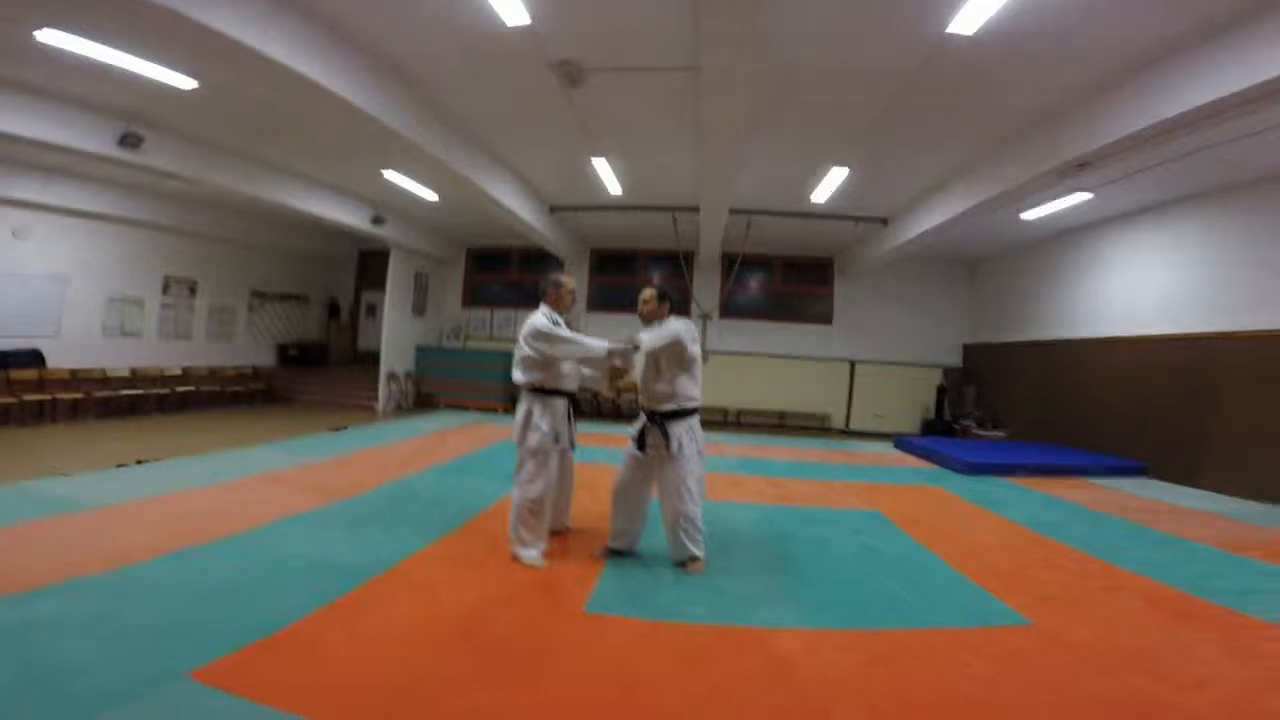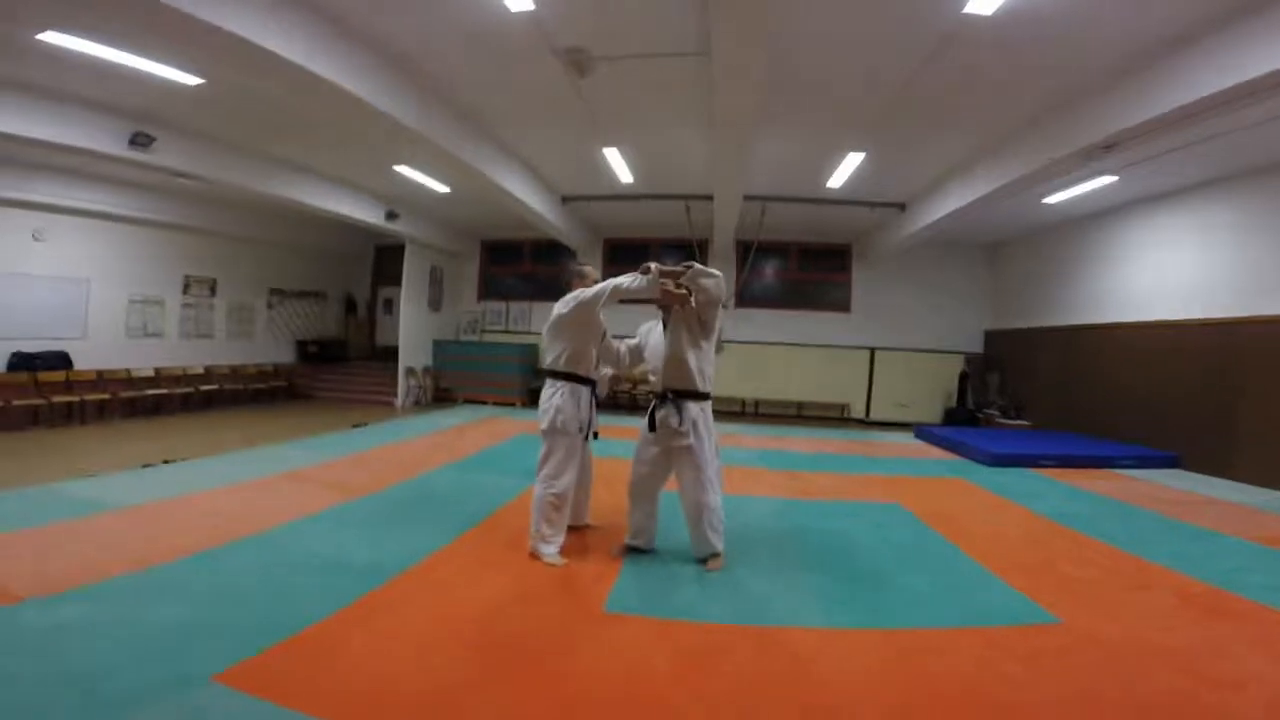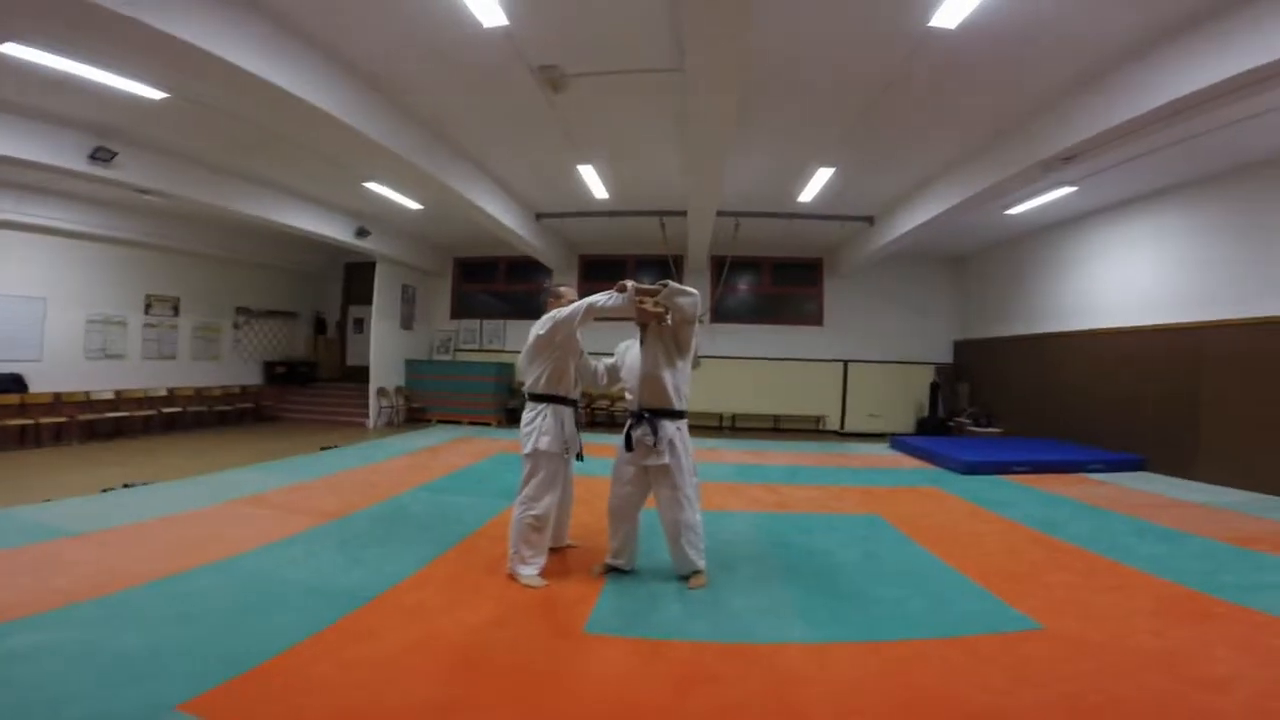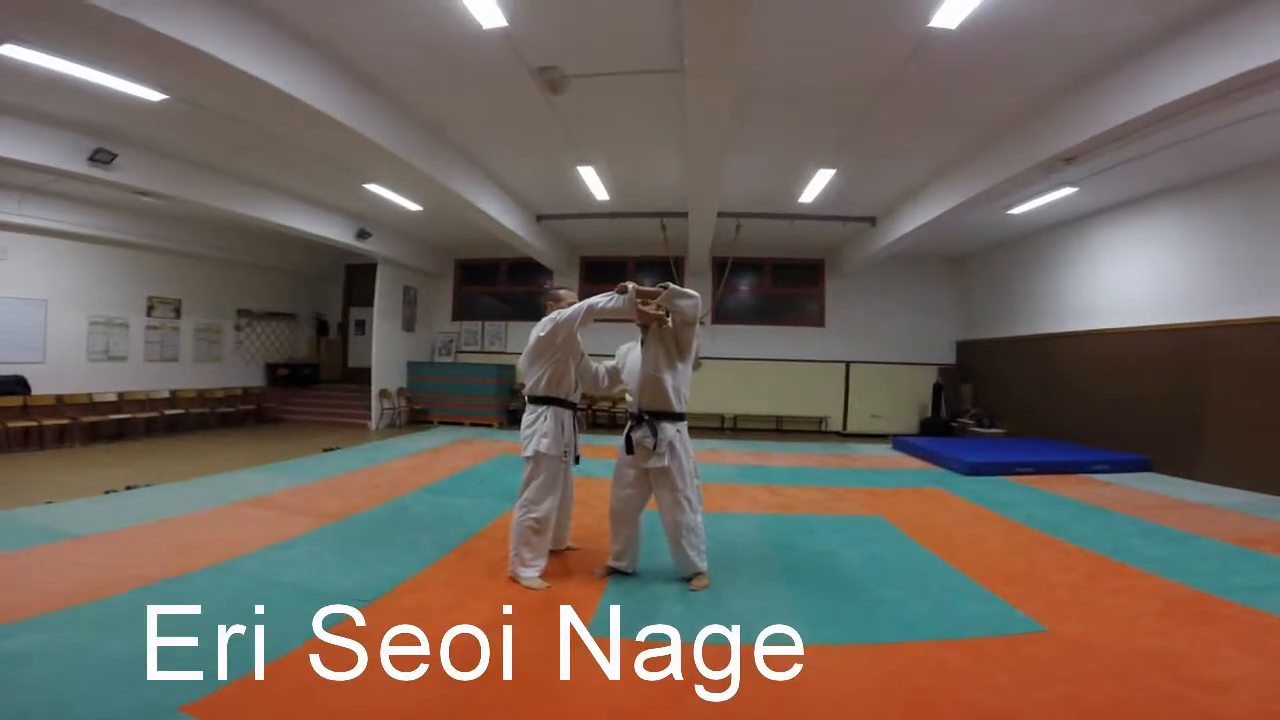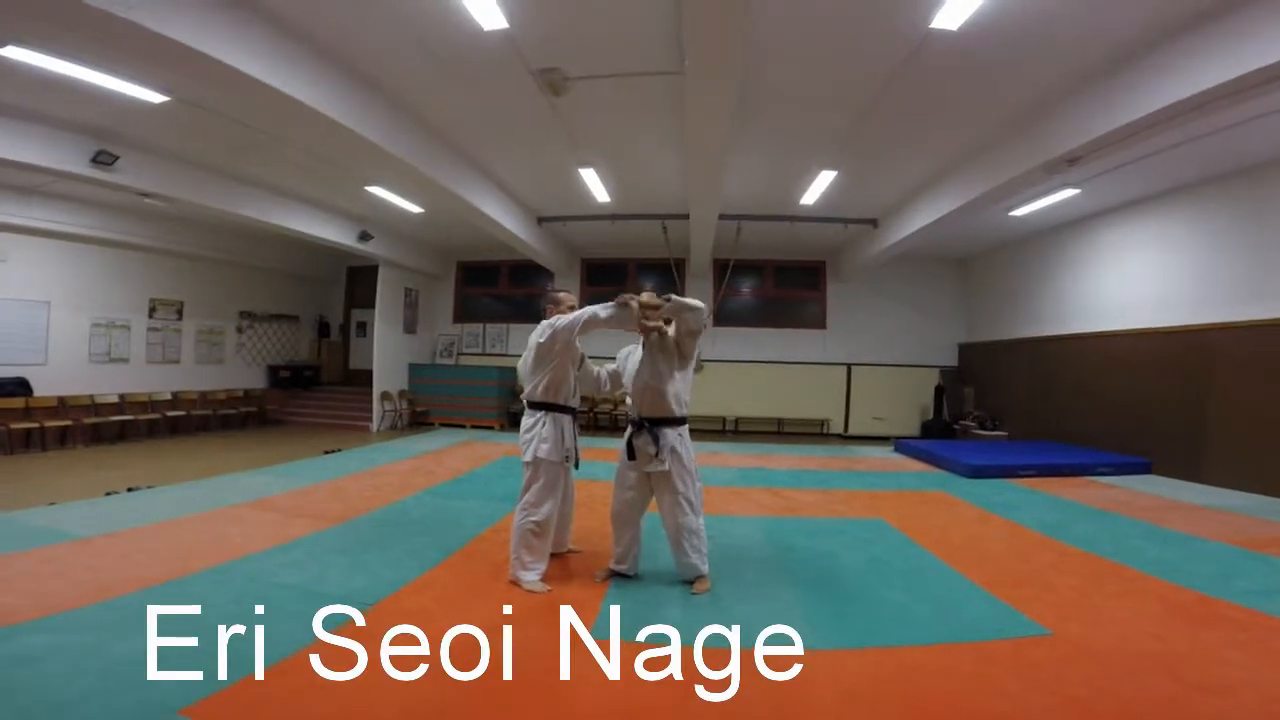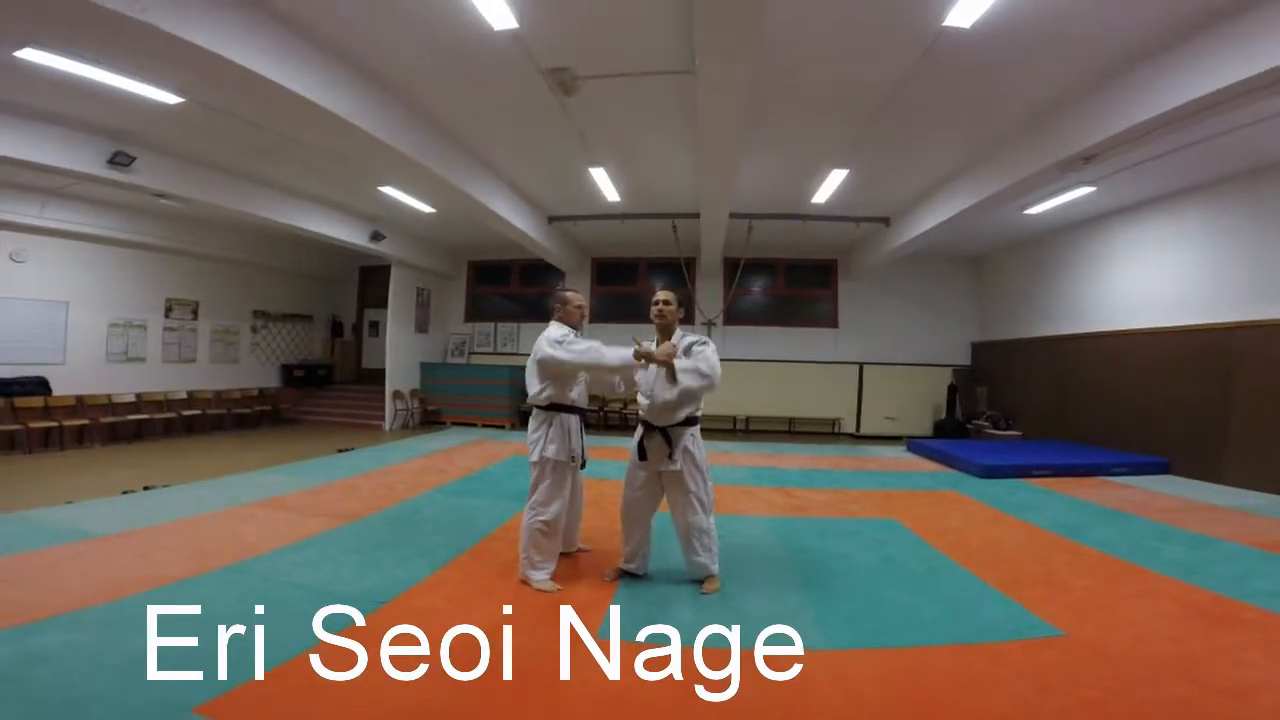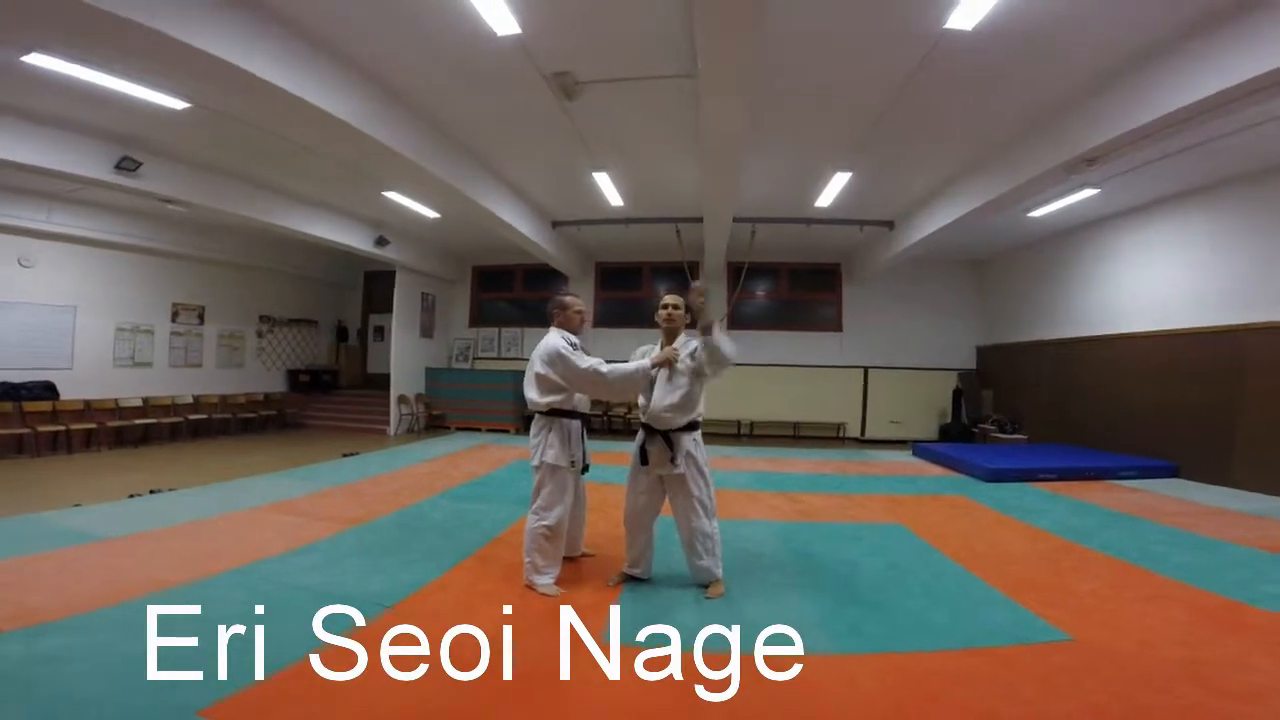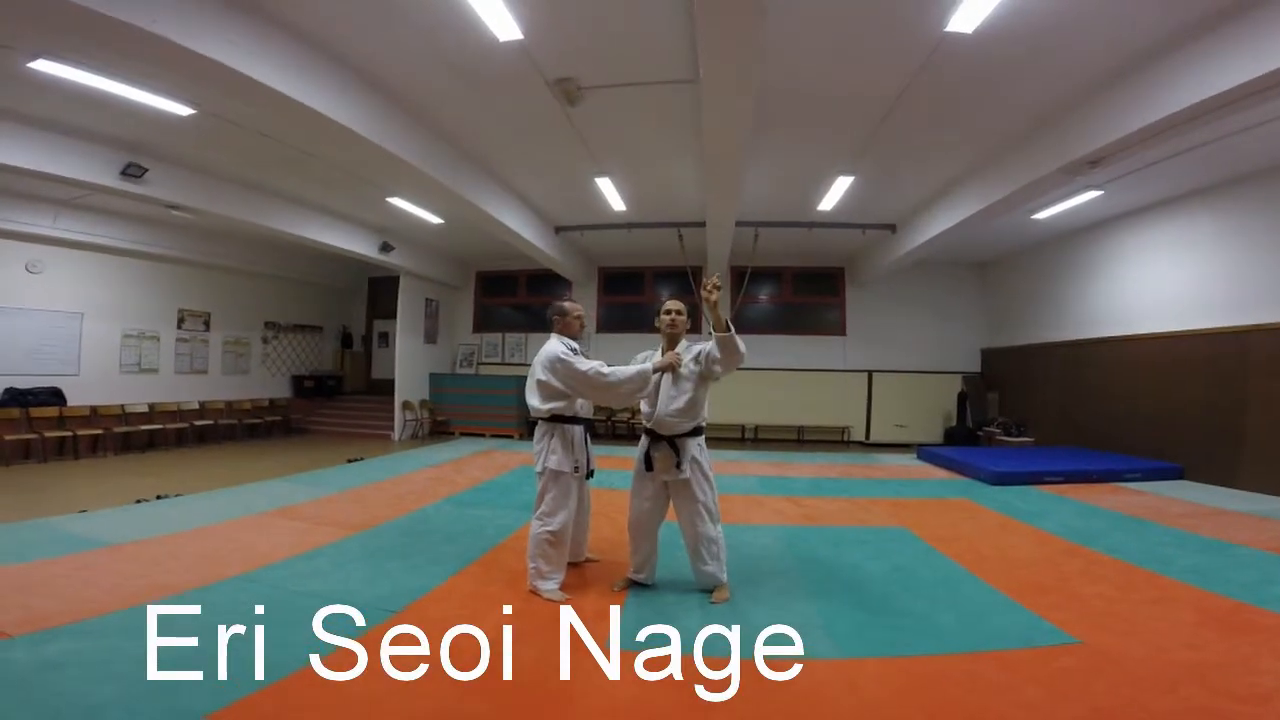
dt=0.3s
person 1, frame 1
left shoulder: (683, 329)
right shoulder: (647, 337)
left elbow: (672, 337)
left wrist: (636, 342)
left hip: (679, 429)
right hip: (649, 426)
left knee: (680, 496)
right knee: (627, 488)
left ankle: (692, 553)
right ankle: (621, 542)
person 1, frame 2
left shoulder: (699, 318)
right shoulder: (650, 330)
left elbow: (713, 282)
right elbow: (624, 356)
left wrist: (666, 272)
left hip: (692, 415)
right hip: (659, 413)
left knee: (700, 487)
right knee: (642, 482)
left ankle: (712, 549)
right ankle: (639, 540)
person 1, frame 3
left shoulder: (675, 336)
right shoulder: (626, 349)
left elbow: (689, 300)
right elbow: (601, 375)
left wrist: (641, 288)
left hip: (668, 433)
right hip: (635, 432)
left knee: (679, 505)
right knee: (621, 503)
left ankle: (693, 567)
right ankle: (620, 559)
person 1, frame 4
left shoulder: (676, 338)
right shoulder: (627, 351)
left elbow: (690, 302)
right elbow: (602, 378)
left wrist: (641, 290)
left hip: (668, 436)
right hip: (635, 434)
left knee: (680, 506)
right knee: (623, 504)
left ankle: (695, 568)
right ankle: (621, 561)
person 1, frame 5
left shoulder: (678, 343)
right shoulder: (628, 354)
left elbow: (697, 312)
right elbow: (603, 382)
left wrist: (653, 303)
right wrist: (579, 361)
left hip: (670, 439)
right hip: (637, 438)
left knee: (682, 510)
right knee: (624, 508)
left ankle: (697, 571)
right ankle: (622, 564)
person 1, frame 6
left shoulder: (696, 345)
right shoulder: (643, 350)
left elbow: (710, 376)
left wrist: (668, 362)
left hip: (682, 440)
right hip: (647, 438)
left knee: (693, 510)
right knee: (635, 507)
left ankle: (707, 570)
right ankle: (632, 563)
person 1, frame 7
left shoulder: (697, 348)
right shoulder: (643, 353)
left elbow: (724, 357)
left wrist: (703, 315)
left hip: (683, 444)
right hip: (648, 442)
left knee: (696, 514)
right knee: (637, 512)
left ankle: (711, 575)
right ankle: (635, 568)
person 1, frame 8
left shoulder: (701, 355)
right shoulder: (643, 360)
left elbow: (732, 355)
left wrist: (714, 312)
left hip: (688, 449)
right hip: (651, 448)
left knee: (700, 520)
right knee: (641, 518)
left ankle: (716, 580)
right ankle: (640, 573)
person 2, frame 1
left shoulder: (555, 324)
right shoulder: (539, 325)
left elbow: (570, 366)
right elbow: (575, 346)
left wrist: (604, 375)
right wrist: (615, 350)
left hip: (557, 409)
right hip: (540, 410)
left knee: (561, 473)
right knee: (535, 479)
left ankle: (555, 523)
right ankle: (525, 546)
person 2, frame 2
left shoulder: (583, 313)
right shoulder: (571, 306)
left elbow: (603, 350)
right elbow: (612, 288)
right wrist: (651, 281)
left hip: (578, 396)
right hip: (563, 398)
left knee: (578, 467)
right knee: (557, 473)
left ankle: (573, 517)
right ankle: (544, 543)
person 2, frame 3
left shoulder: (560, 335)
right shoulder: (548, 325)
left elbow: (585, 371)
right elbow: (588, 308)
right wrist: (628, 300)
left hip: (558, 418)
right hip: (545, 419)
left knee: (560, 488)
right knee: (538, 494)
left ankle: (554, 539)
right ankle: (523, 564)
person 2, frame 4
left shoulder: (559, 337)
right shoulder: (549, 328)
left elbow: (582, 373)
right elbow: (588, 309)
right wrist: (631, 303)
left hip: (558, 421)
right hip: (546, 422)
left knee: (560, 491)
right knee: (539, 497)
left ankle: (555, 541)
right ankle: (524, 567)
person 2, frame 5
left shoulder: (559, 341)
right shoulder: (548, 332)
right elbow: (588, 318)
right wrist: (629, 312)
left hip: (558, 424)
right hip: (544, 426)
left knee: (561, 493)
right knee: (538, 500)
left ankle: (556, 544)
right ankle: (524, 571)
person 2, frame 6
left shoulder: (564, 339)
right shoulder: (555, 338)
left elbow: (583, 373)
right elbow: (594, 356)
right wrist: (635, 356)
left hip: (567, 425)
right hip: (553, 427)
left knee: (570, 492)
right knee: (547, 500)
left ankle: (566, 543)
right ankle: (534, 570)
person 2, frame 7
left shoulder: (565, 344)
right shoulder: (555, 348)
left elbow: (586, 380)
right elbow: (600, 375)
right wrist: (652, 363)
left hip: (568, 430)
right hip: (555, 432)
left knee: (573, 496)
right knee: (550, 505)
left ankle: (569, 547)
right ankle: (539, 574)
person 2, frame 8
left shoulder: (566, 351)
right shoulder: (556, 354)
left elbow: (588, 385)
right elbow: (602, 379)
right wrist: (655, 367)
left hip: (571, 436)
right hip: (558, 439)
left knee: (577, 502)
right knee: (554, 511)
left ankle: (573, 553)
right ankle: (543, 579)
